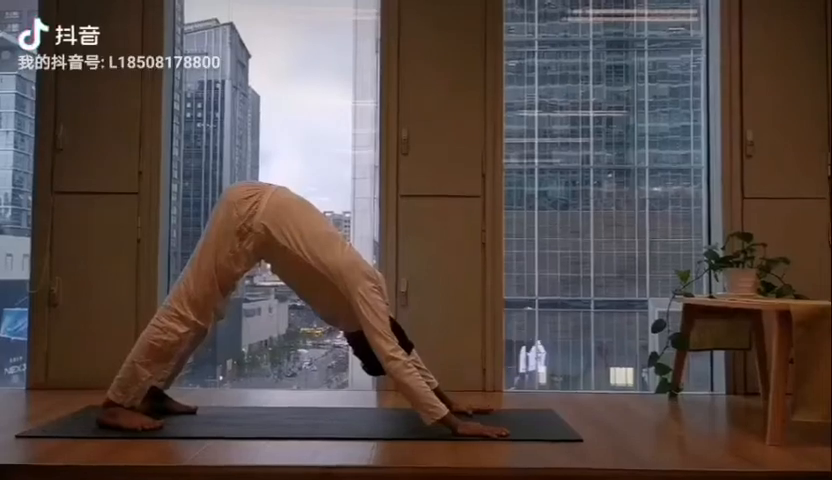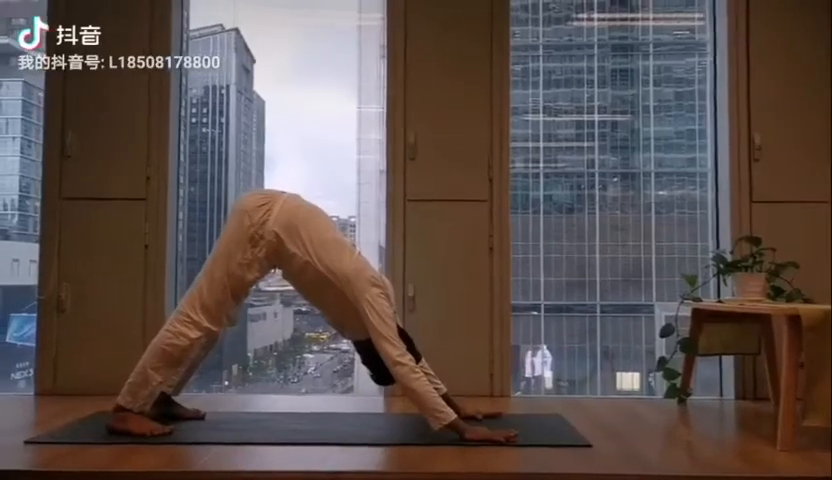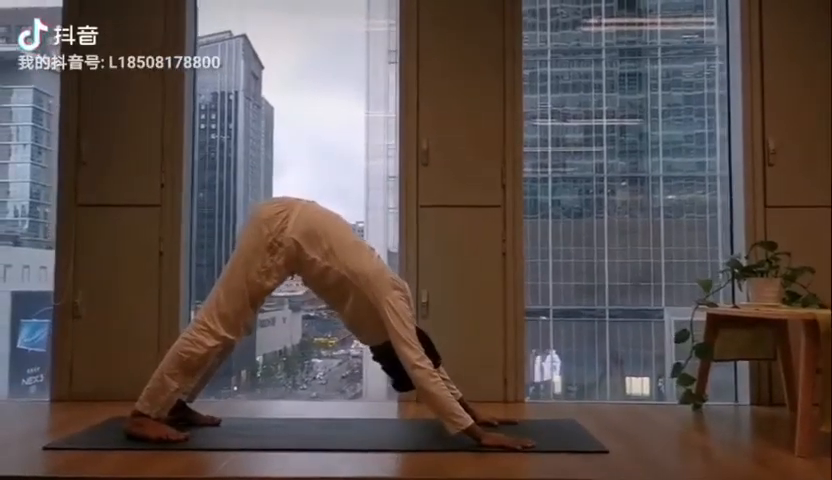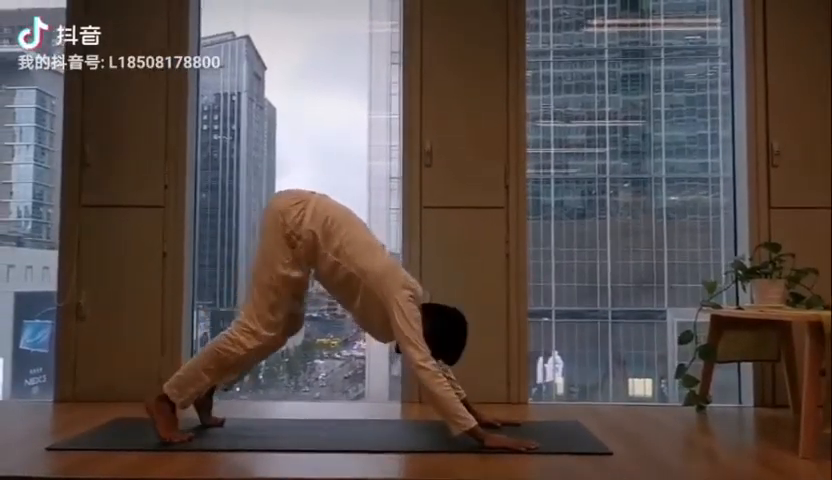
dt=1s
person 1, frame 1
left shoulder: (367, 292)
right shoulder: (361, 289)
left elbow: (404, 352)
right elbow: (395, 360)
left wrist: (450, 404)
right wrist: (453, 422)
left hip: (260, 213)
right hip: (251, 214)
left knee: (198, 313)
right knee: (188, 312)
left ankle: (150, 392)
right ankle: (118, 403)
person 1, frame 2
left shoulder: (375, 298)
right shoulder: (369, 296)
left elbow: (410, 359)
right elbow: (401, 364)
left wrist: (458, 408)
right wrist: (460, 427)
left hip: (274, 222)
right hip: (263, 221)
left knee: (208, 319)
right knee: (201, 317)
left ankle: (159, 398)
right ankle: (128, 409)
person 1, frame 3
left shoulder: (393, 302)
right shoulder: (389, 300)
left elbow: (428, 365)
right elbow: (420, 369)
left wrist: (472, 414)
right wrist: (477, 433)
left hip: (289, 228)
right hip: (281, 229)
left knee: (227, 326)
right knee: (219, 326)
left ankle: (174, 404)
right ankle: (144, 414)
person 1, frame 4
left shoulder: (408, 301)
right shoulder: (402, 301)
left elbow: (433, 362)
right elbow: (425, 369)
left wrist: (472, 412)
right wrist: (479, 434)
left hip: (303, 216)
right hip: (296, 217)
left knee: (287, 326)
right knee: (260, 329)
left ankle: (204, 389)
right ankle: (168, 400)
